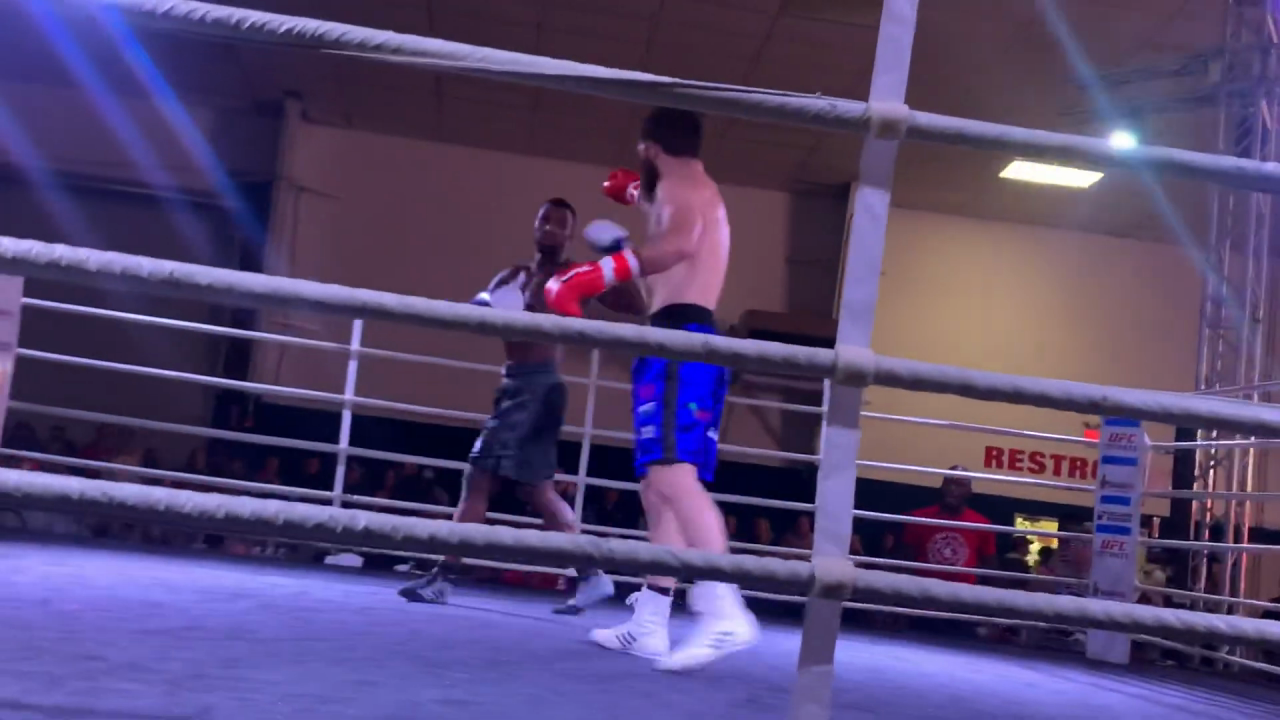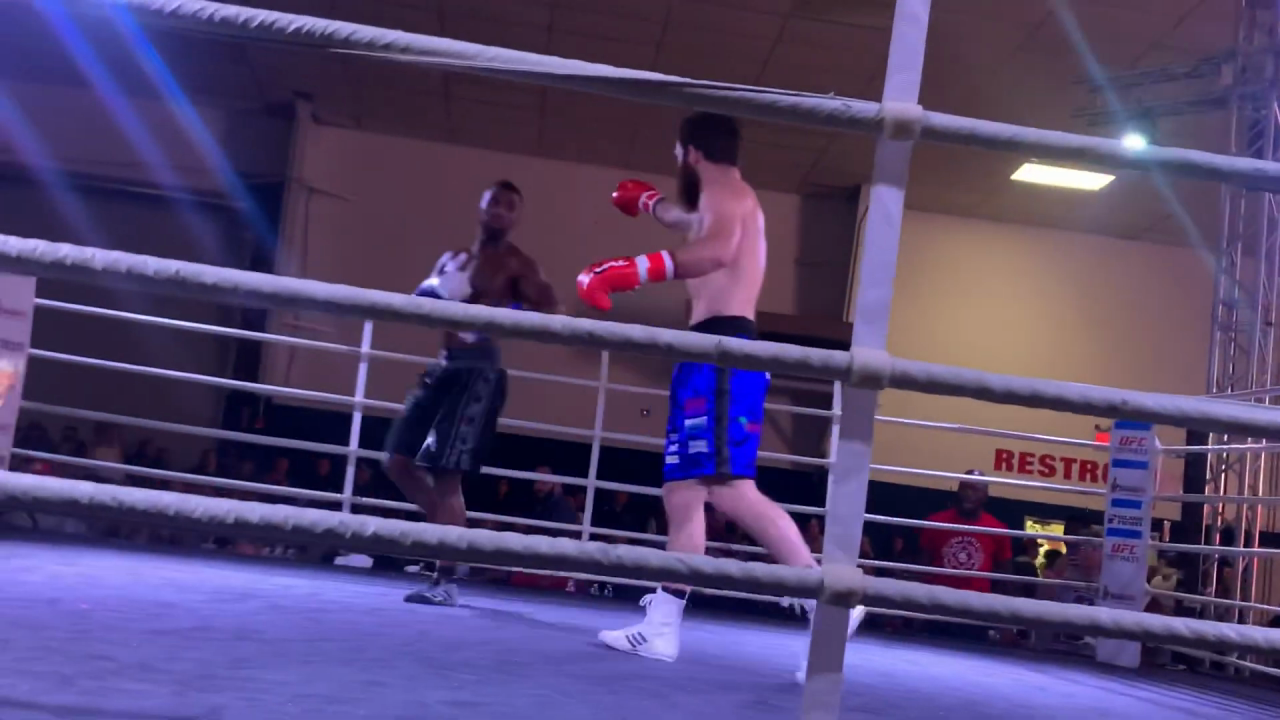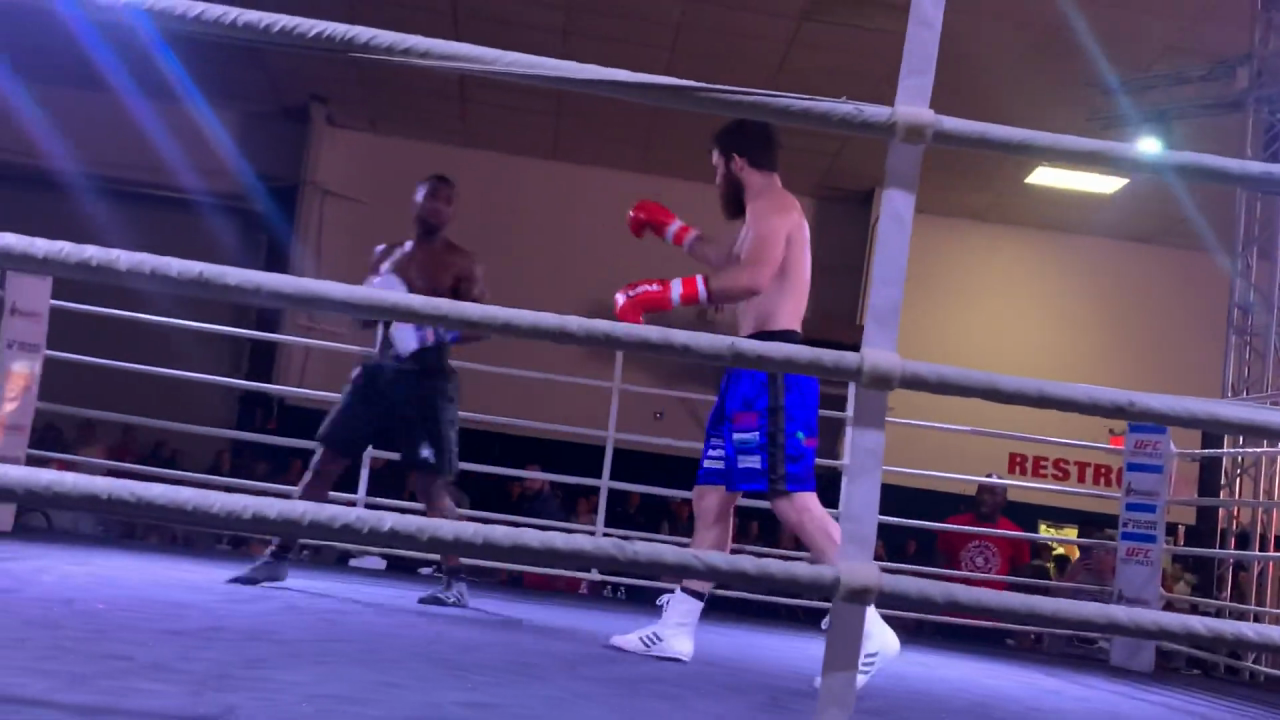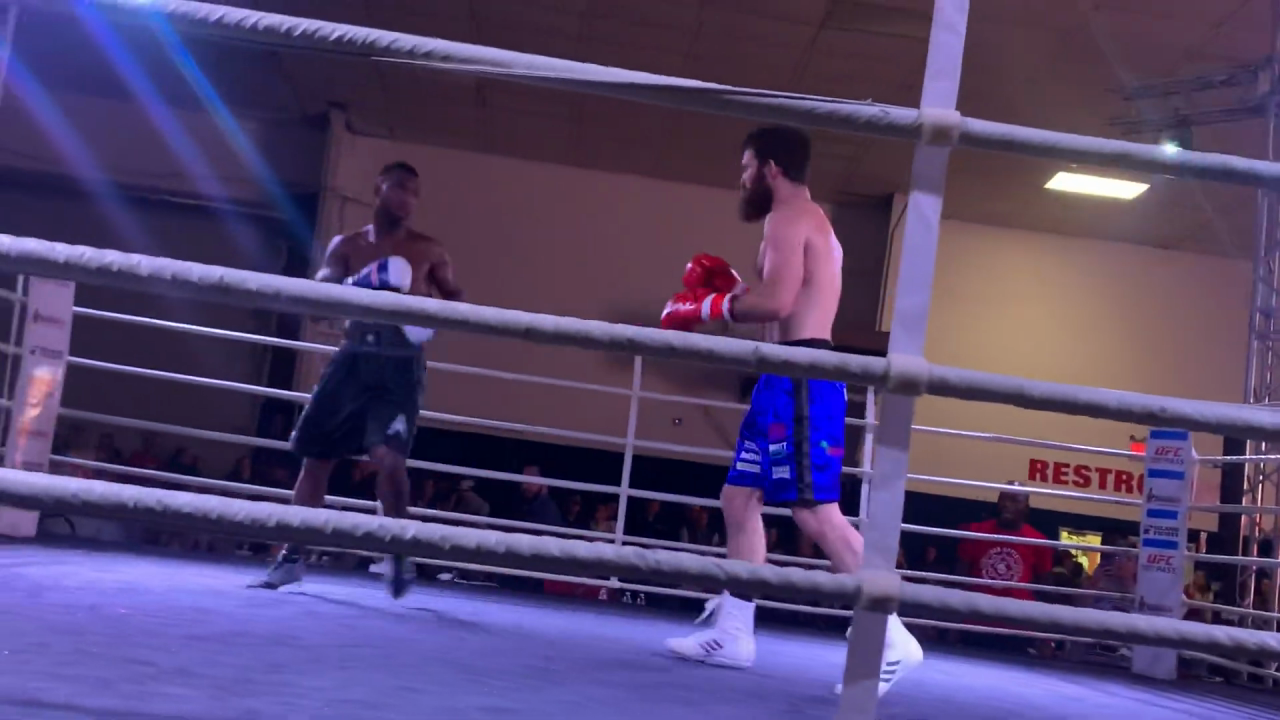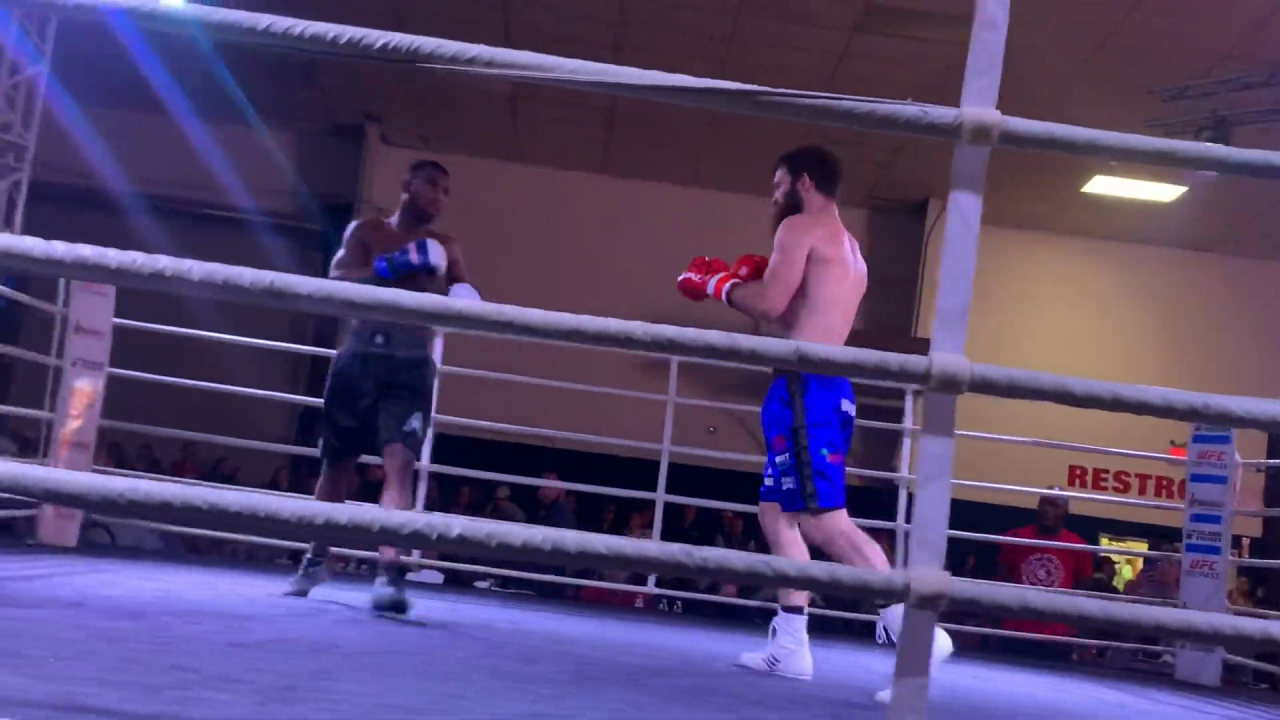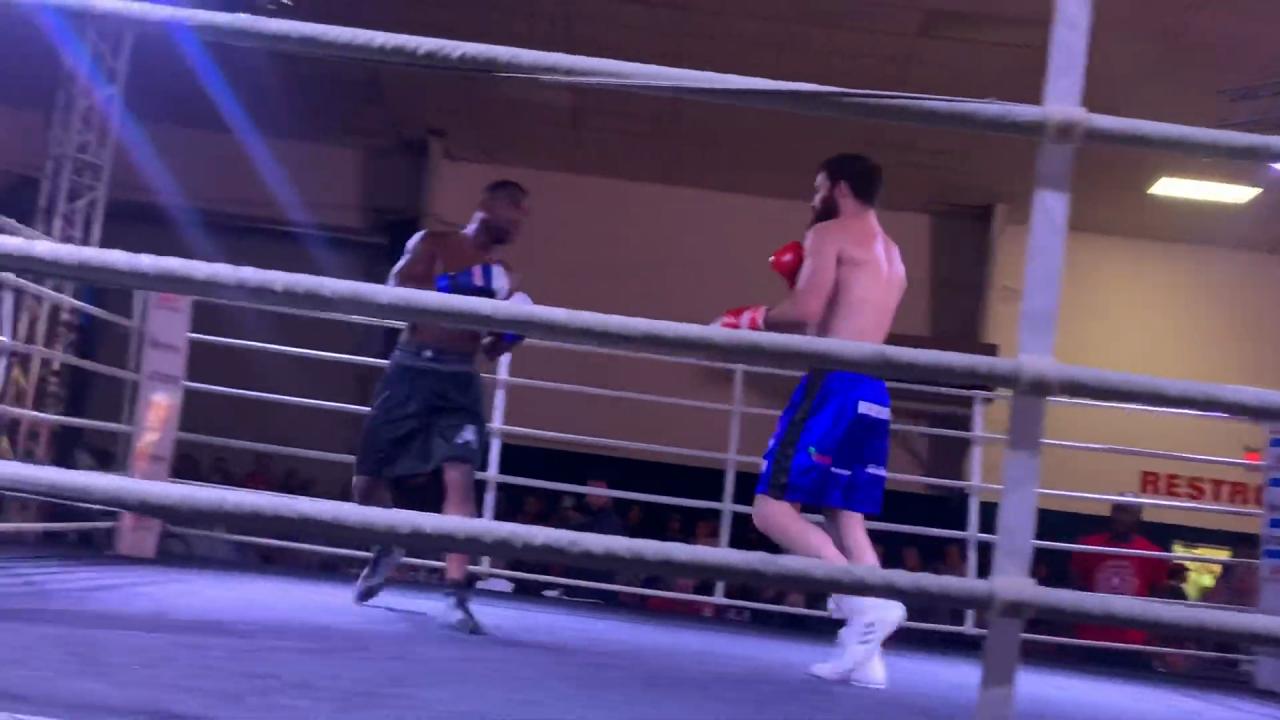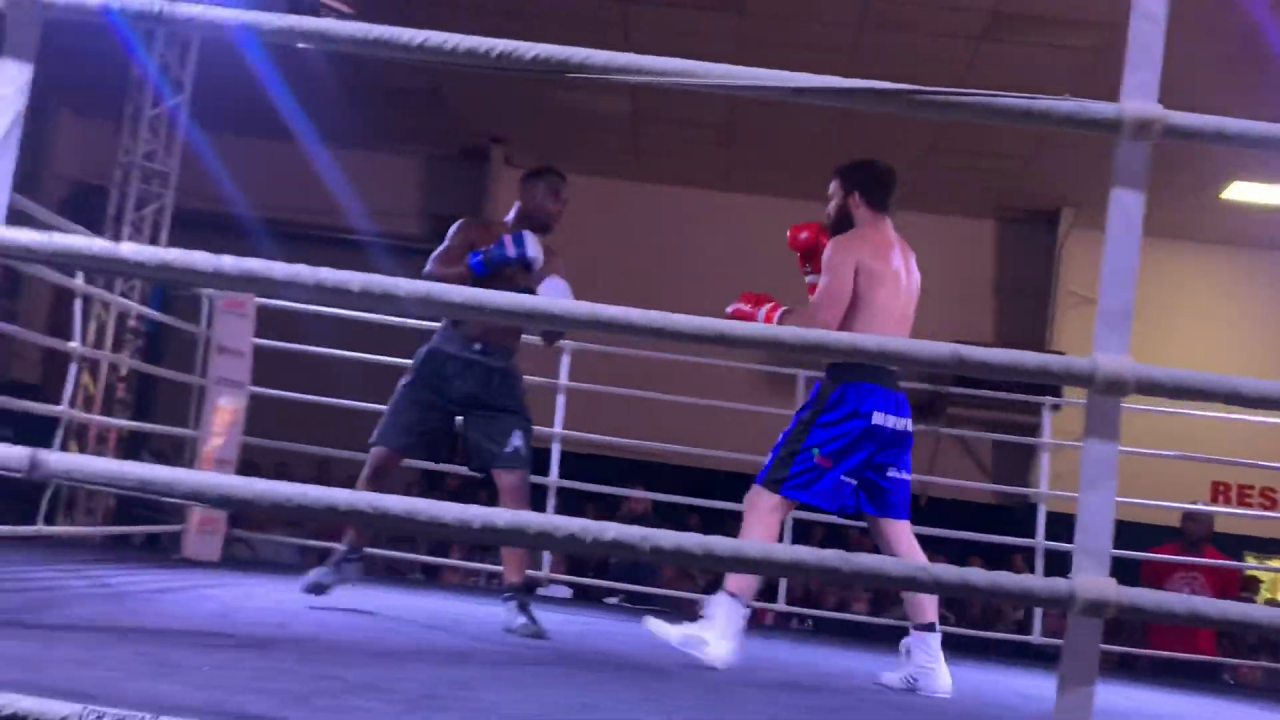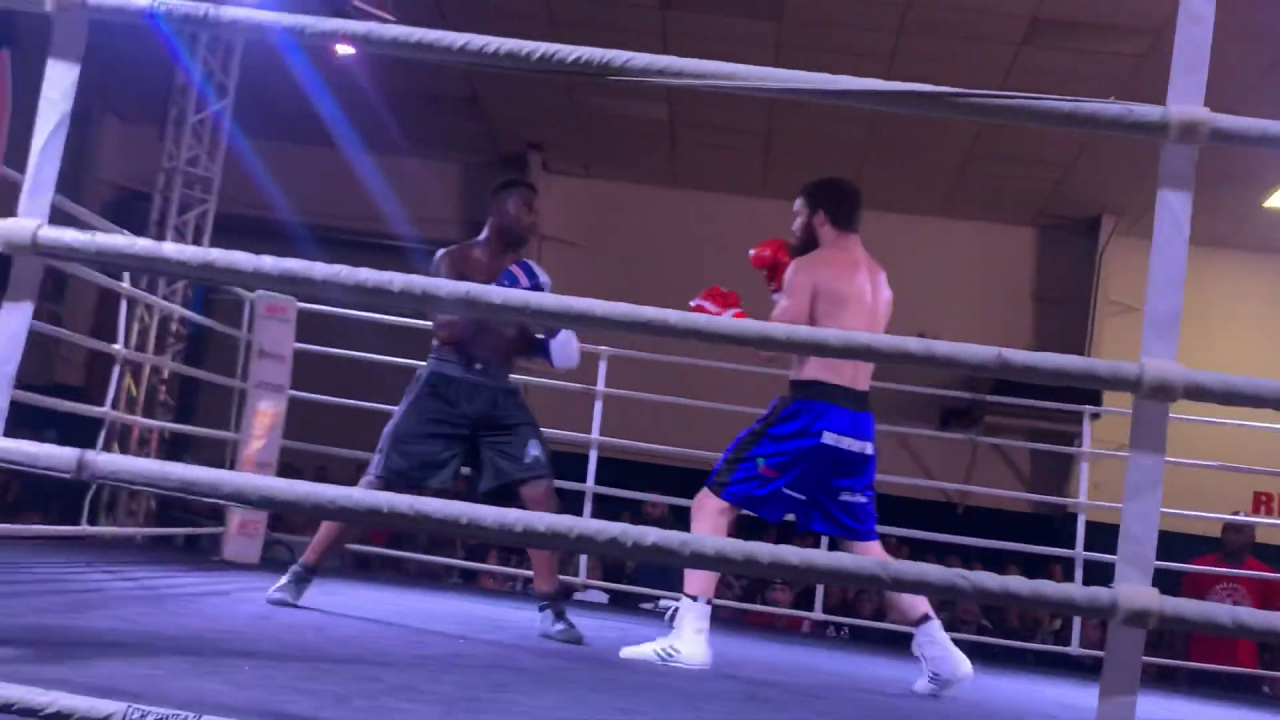
dt=0.2s
person 1, frame 1
left shoulder: (680, 185)
right shoulder: (702, 194)
left elbow: (680, 243)
left wrist: (597, 274)
right wrist: (634, 189)
left hip: (679, 340)
left knee: (670, 476)
right knee: (658, 484)
left ankle: (724, 613)
right ankle: (649, 622)
person 1, frame 2
left shoulder: (725, 193)
right shoulder: (725, 204)
left elbow: (716, 251)
right elbow: (684, 219)
left wrist: (632, 271)
right wrist: (646, 200)
right hip: (708, 358)
left knee: (735, 491)
right knee: (682, 493)
right ankle: (659, 628)
person 1, frame 3
left shoulder: (769, 207)
right shoulder: (773, 215)
left elbow: (753, 279)
right elbow: (727, 258)
left wrist: (666, 293)
right wrist: (671, 226)
left hip: (773, 369)
right hip: (755, 372)
left knee: (795, 503)
right knee: (710, 498)
left ankle: (870, 632)
right ankle: (673, 627)
person 1, frame 4
left shoulder: (786, 217)
right shoulder: (816, 226)
left elbow: (774, 305)
left wrist: (703, 306)
right wrist: (724, 282)
left hip: (798, 380)
right hip: (792, 381)
left knee: (817, 513)
right knee: (740, 496)
left ankle: (891, 640)
right ankle: (732, 628)
person 1, frame 5
left shoulder: (798, 228)
right shoulder: (848, 248)
left elbow: (768, 304)
left wrist: (716, 282)
right wrist: (757, 279)
left hip: (806, 384)
right hip: (827, 387)
left knee: (825, 520)
right knee: (776, 514)
right ankle: (790, 644)
person 1, frame 6
left shoulder: (829, 234)
right shoulder: (890, 255)
left elbow: (804, 313)
left wrist: (749, 320)
right wrist: (801, 275)
left hip: (836, 385)
right hip: (873, 394)
left knee: (773, 510)
right knee: (847, 520)
left ankle: (867, 603)
right ankle: (863, 653)
person 1, frame 7
left shoulder: (848, 246)
right shoulder: (906, 258)
left elbow: (824, 320)
left wrist: (761, 312)
right wrist: (819, 266)
left hip: (850, 394)
right hip: (890, 402)
left knee: (765, 504)
right knee: (894, 530)
left ankle: (719, 631)
right ankle: (928, 660)
person 1, frame 8
left shoulder: (811, 267)
right shoulder: (876, 277)
right wrist: (786, 282)
left hip: (811, 413)
right hip: (855, 422)
left knee: (713, 504)
right knee: (865, 547)
left ankle: (690, 638)
right ankle: (938, 649)
person 2, frame 1
right shoulder: (512, 276)
left elbow: (633, 302)
right elbow: (475, 308)
right wrist: (487, 304)
left hip: (536, 384)
right hip: (517, 383)
left knee: (477, 478)
right knee: (540, 492)
left ankle: (445, 577)
right ankle: (592, 577)
person 2, frame 2
left shoulder: (517, 263)
right shoulder: (452, 260)
left elbow: (549, 312)
right elbow: (421, 303)
left wrist: (499, 314)
right wrist: (428, 294)
left hip: (477, 373)
right hip: (444, 370)
left knee: (444, 478)
right knee: (398, 464)
left ankle: (447, 579)
person 2, frame 3
left shoulder: (461, 262)
right shoulder: (387, 255)
left wrist: (437, 332)
left hip: (427, 377)
right hip: (380, 370)
left knee: (431, 483)
right knee: (325, 463)
left ankle: (455, 580)
right ankle: (277, 558)
person 2, frame 4
left shoulder: (428, 250)
right shoulder: (347, 245)
left elbow: (457, 302)
right wrist: (359, 284)
left hip: (400, 364)
right hip: (351, 359)
left knee: (387, 462)
right knee: (315, 461)
right ankle: (291, 559)
person 2, frame 5
left shoulder: (445, 250)
right shoulder: (365, 232)
right elbow: (339, 282)
left wrist: (469, 301)
right wrist: (390, 266)
left hip: (409, 366)
right hip: (358, 358)
left knee: (399, 461)
right knee: (338, 465)
left ankle: (390, 576)
right ankle: (317, 560)
person 2, frame 6
left shoulder: (503, 275)
right shoulder: (430, 243)
left elbow: (495, 347)
right elbow: (394, 290)
left wrist: (513, 332)
right wrist: (452, 285)
left hip: (458, 383)
right hip: (407, 373)
left knee: (459, 480)
right knee: (368, 483)
left ankle: (458, 596)
right ankle: (386, 554)
person 2, frame 7
left shoulder: (545, 260)
right shoulder: (470, 232)
left elbow: (550, 327)
right elbow: (432, 278)
right wrist: (483, 261)
left hip: (498, 375)
right hip: (447, 361)
left knee: (513, 484)
right knee: (382, 459)
left ankle: (516, 600)
right ankle: (350, 553)
person 2, frame 8
left shoulder: (522, 273)
right shoulder: (454, 259)
right elbow: (445, 329)
left wrist: (550, 343)
left hip: (496, 396)
right hip: (443, 388)
left knee: (540, 493)
right knee: (379, 483)
left ankle: (550, 610)
right ankle: (298, 576)
